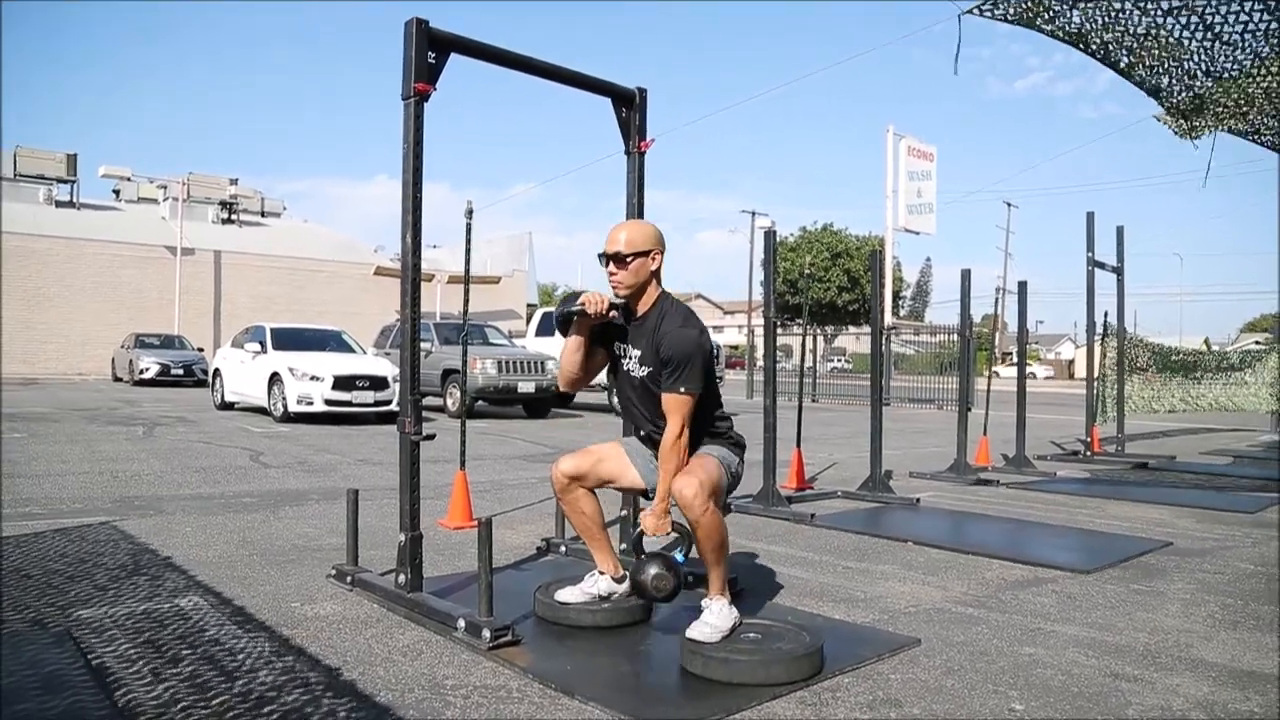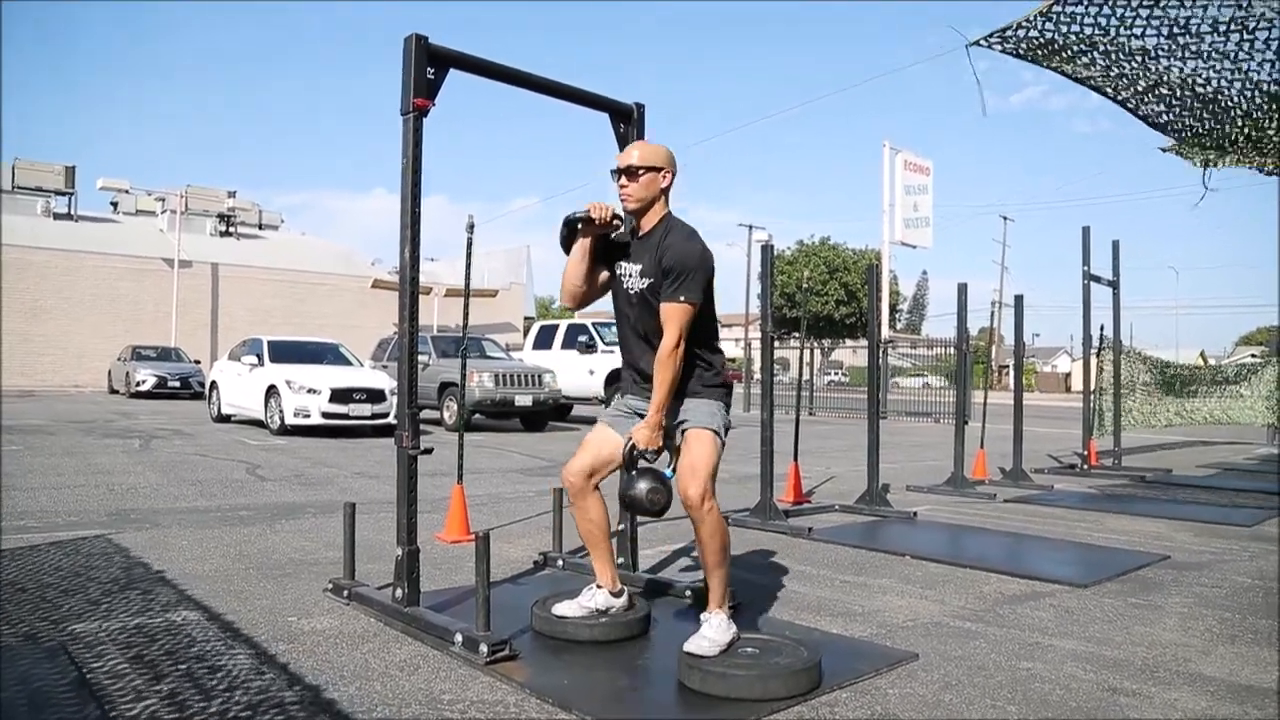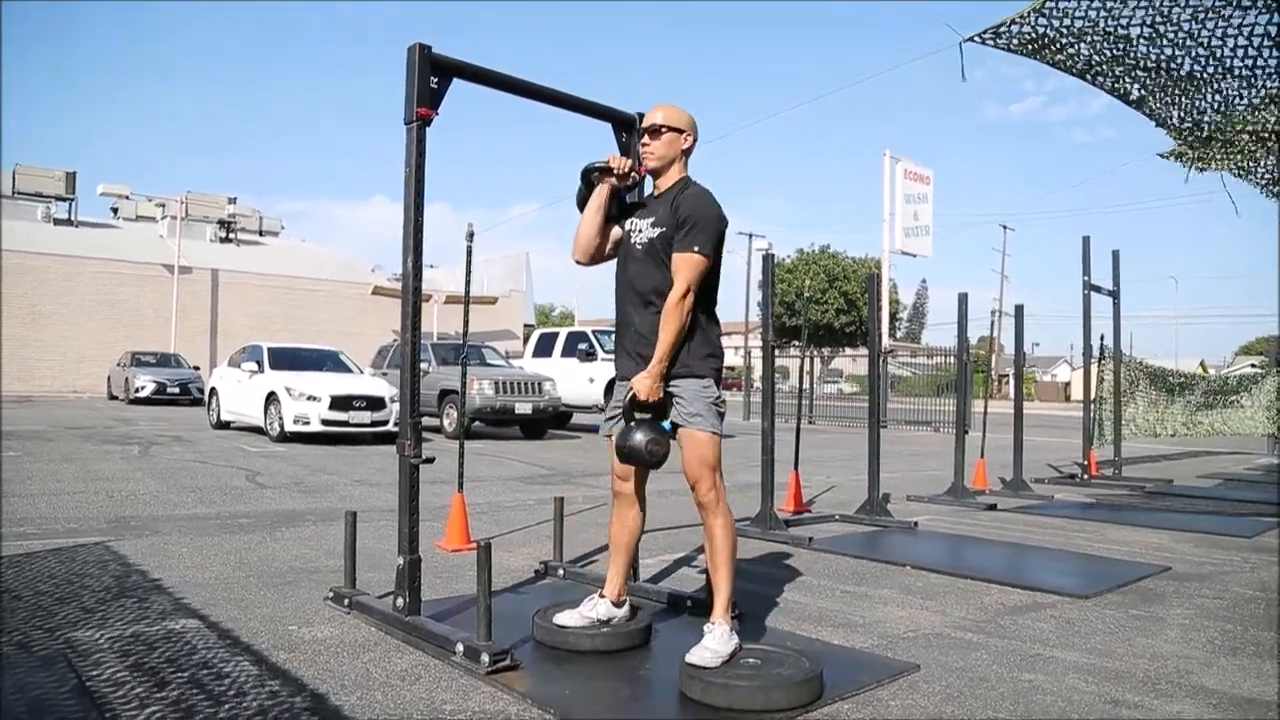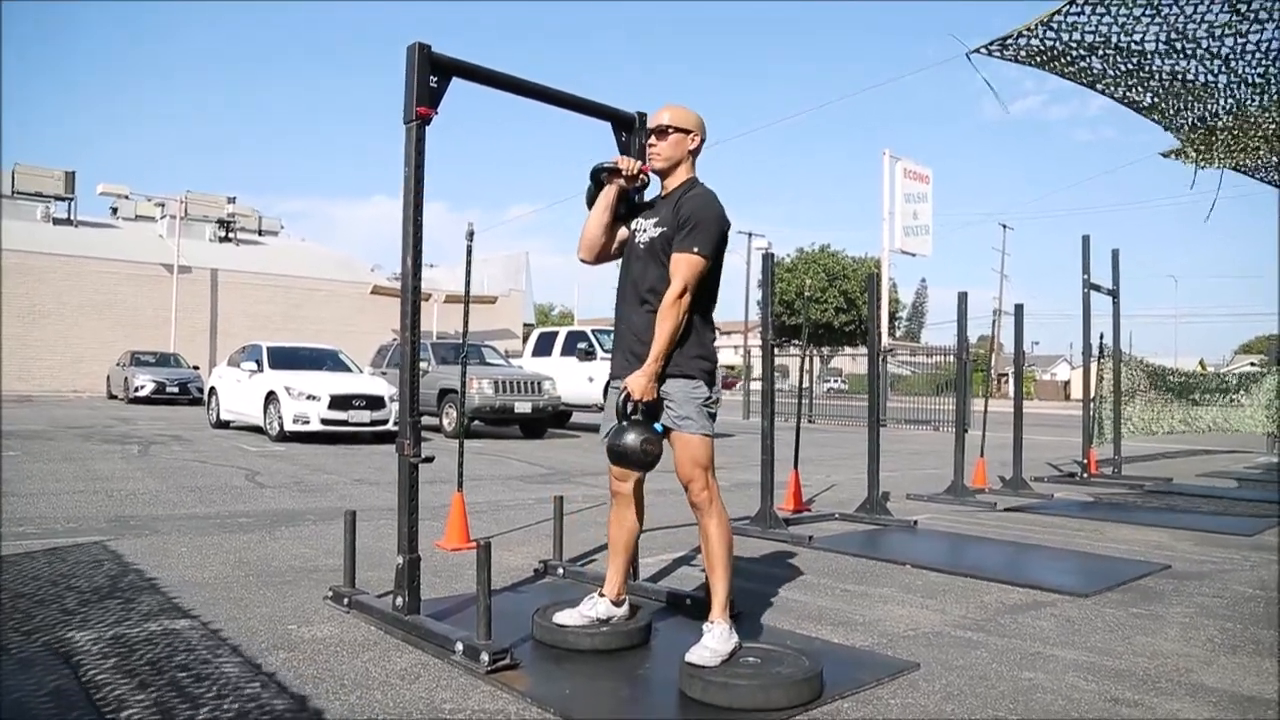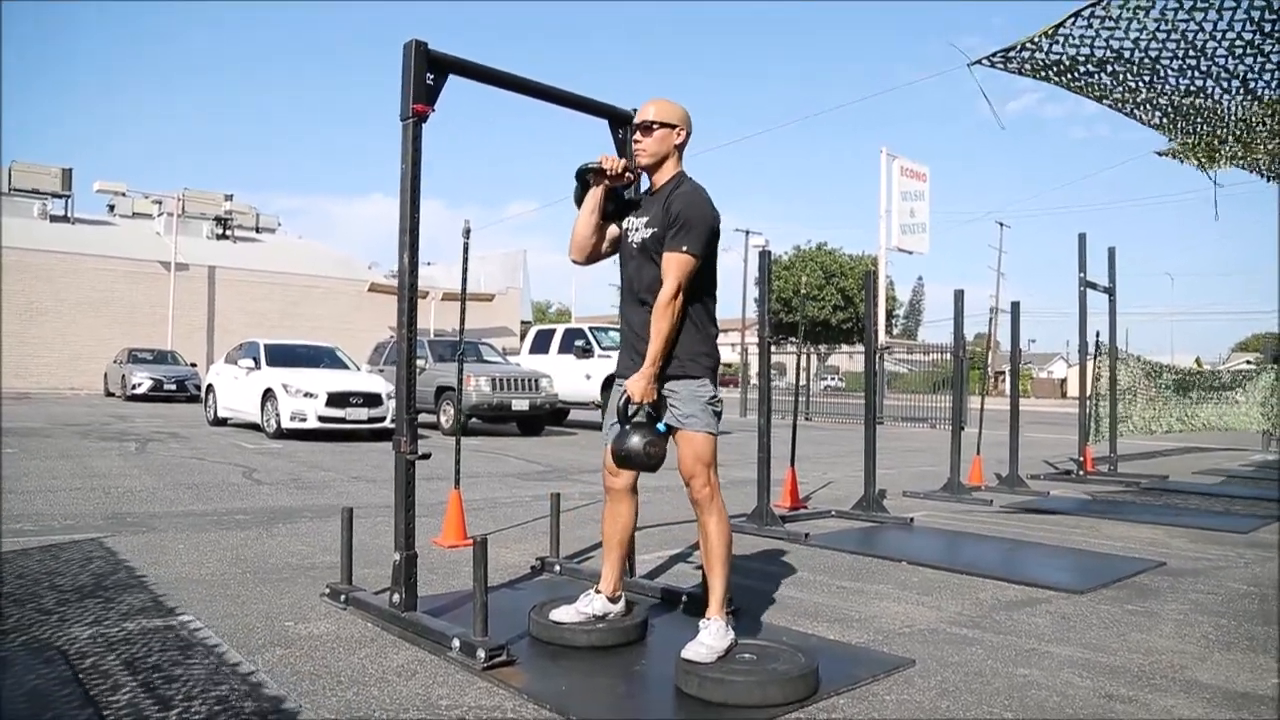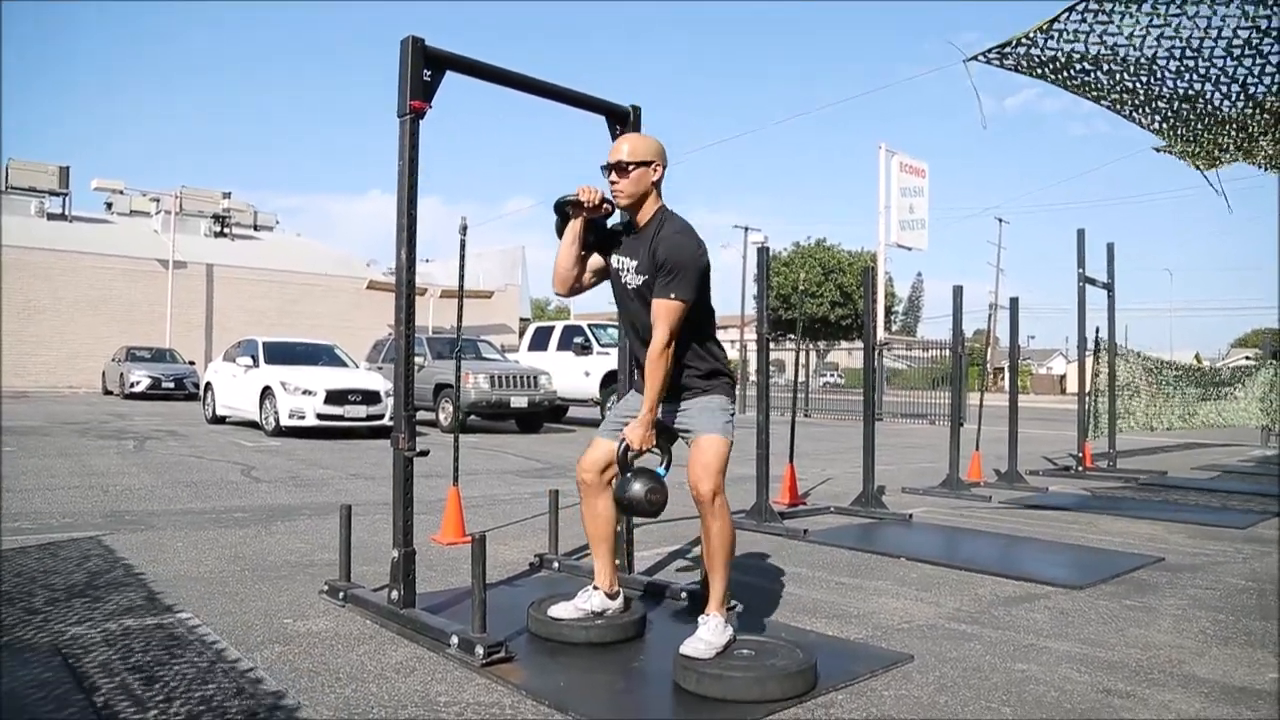
dt=0.4s
person 1, frame 1
left shoulder: (679, 330)
right shoulder: (614, 320)
left elbow: (679, 430)
right elbow: (570, 381)
left wrist: (660, 508)
right wrist: (581, 326)
left hip: (709, 447)
right hip: (650, 444)
left knee: (689, 491)
right knee: (566, 473)
left ankle: (720, 602)
right ankle: (612, 576)
person 1, frame 2
left shoulder: (682, 246)
right shoulder: (621, 246)
left elbow: (674, 342)
right elbow: (572, 297)
left wrist: (655, 422)
right wrist: (587, 238)
left hip: (697, 392)
right hip: (639, 389)
left knee: (694, 492)
right knee: (577, 477)
left ankle: (718, 615)
right ankle: (608, 590)
person 1, frame 3
left shoulder: (696, 204)
right shoulder: (637, 210)
left elbow: (682, 293)
right elbow: (584, 252)
left wrist: (657, 370)
right wrist: (604, 188)
left hip: (687, 368)
right hip: (632, 367)
left knee: (706, 489)
right knee: (625, 484)
left ankle: (721, 624)
right ankle: (612, 599)
person 1, frame 4
left shoulder: (700, 205)
right shoulder: (645, 210)
left elbow: (679, 293)
right elbow: (589, 252)
left wrist: (651, 369)
right wrist: (613, 188)
left hip: (679, 369)
right hip: (628, 366)
left knee: (699, 489)
right knee: (623, 483)
left ankle: (720, 623)
right ankle: (611, 598)
person 1, frame 5
left shoulder: (689, 202)
right shoulder: (635, 206)
left elbow: (671, 293)
right elbow: (581, 252)
left wrist: (649, 373)
right wrist: (599, 189)
left hip: (684, 369)
right hip: (634, 366)
left knee: (701, 487)
right knee: (617, 478)
left ankle: (717, 620)
right ankle: (607, 595)
person 1, frame 6
left shoulder: (676, 243)
right shoulder: (617, 238)
left elbow: (663, 341)
right elbow: (565, 284)
left wrist: (646, 420)
right wrist: (578, 221)
left hip: (701, 388)
right hip: (650, 385)
left knee: (705, 487)
right knee: (590, 471)
left ankle: (716, 617)
right ankle: (605, 591)
